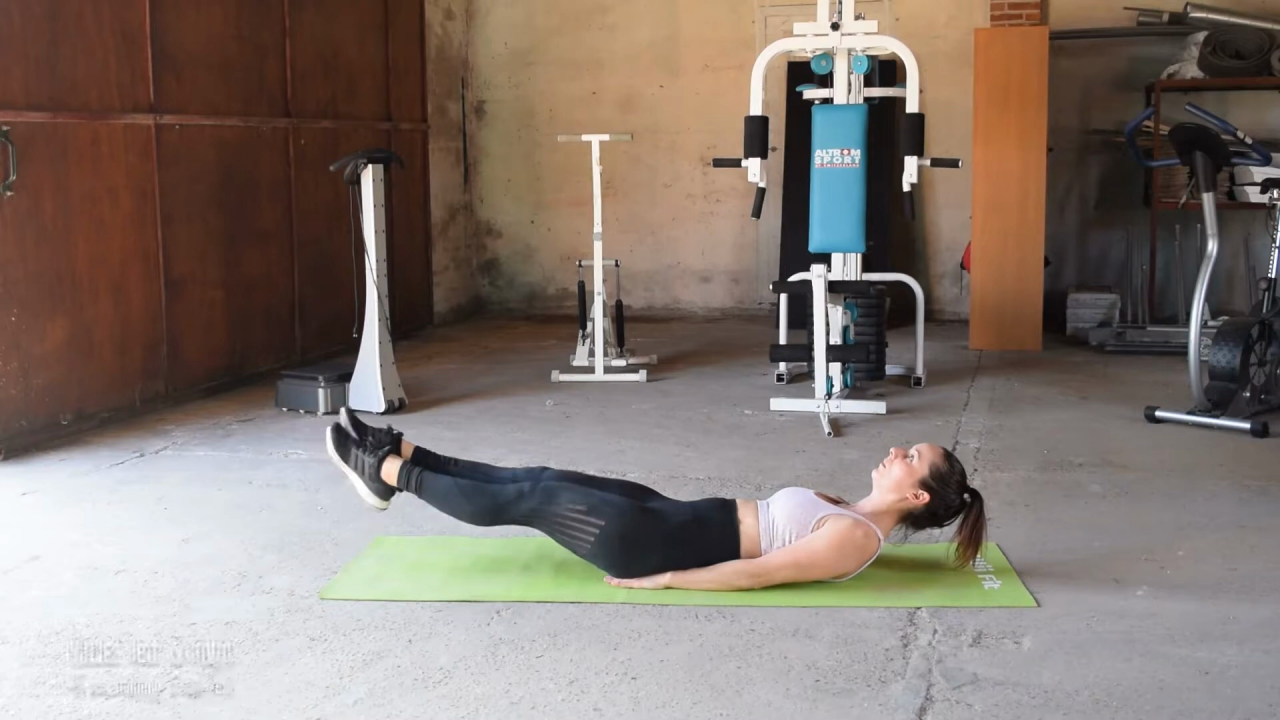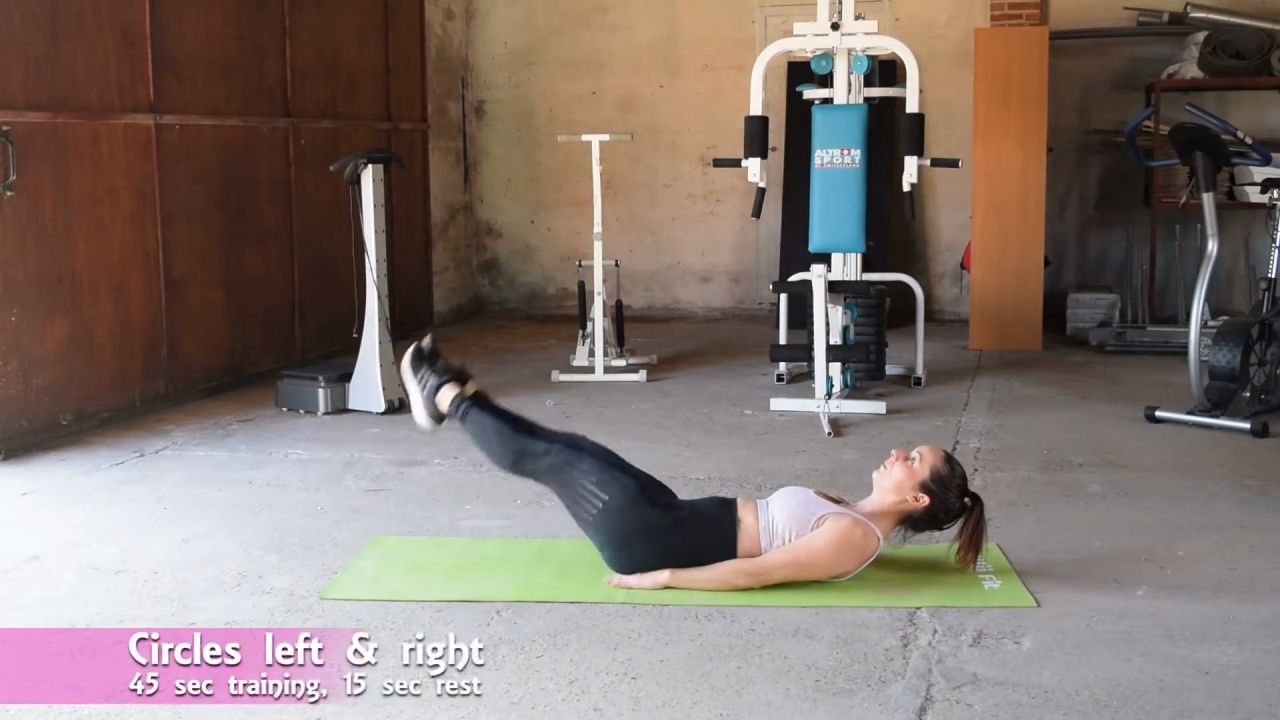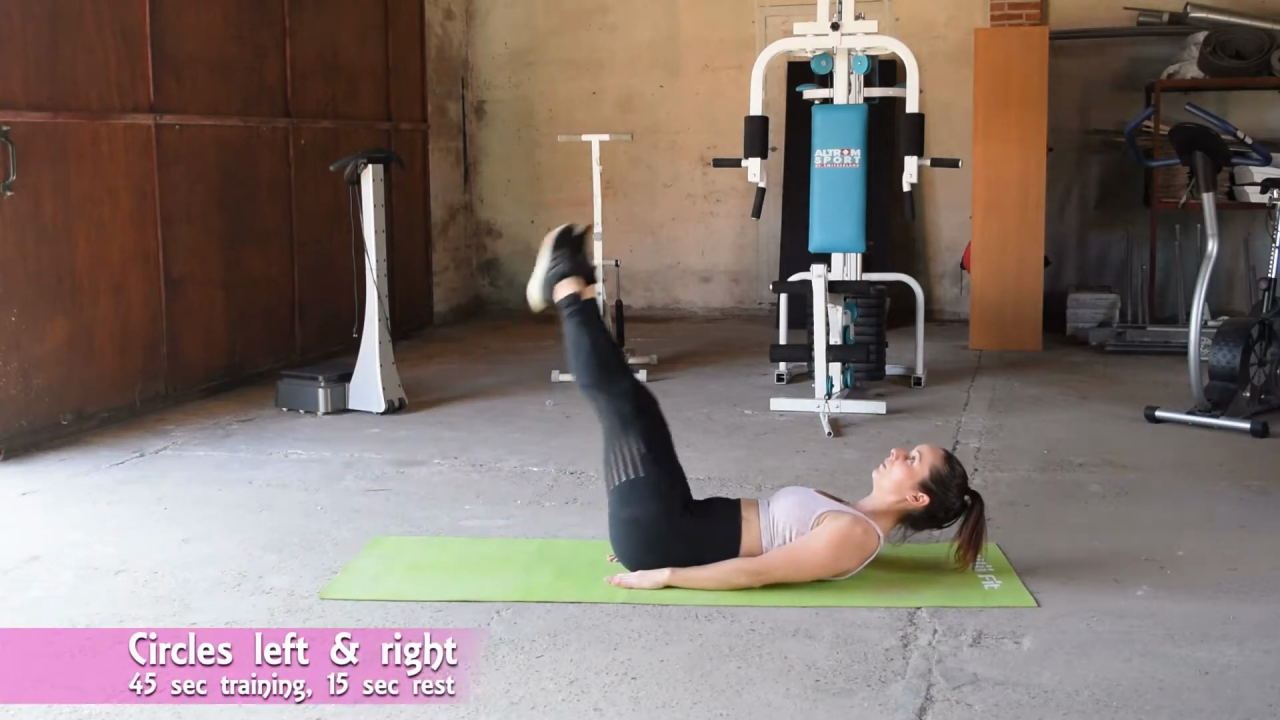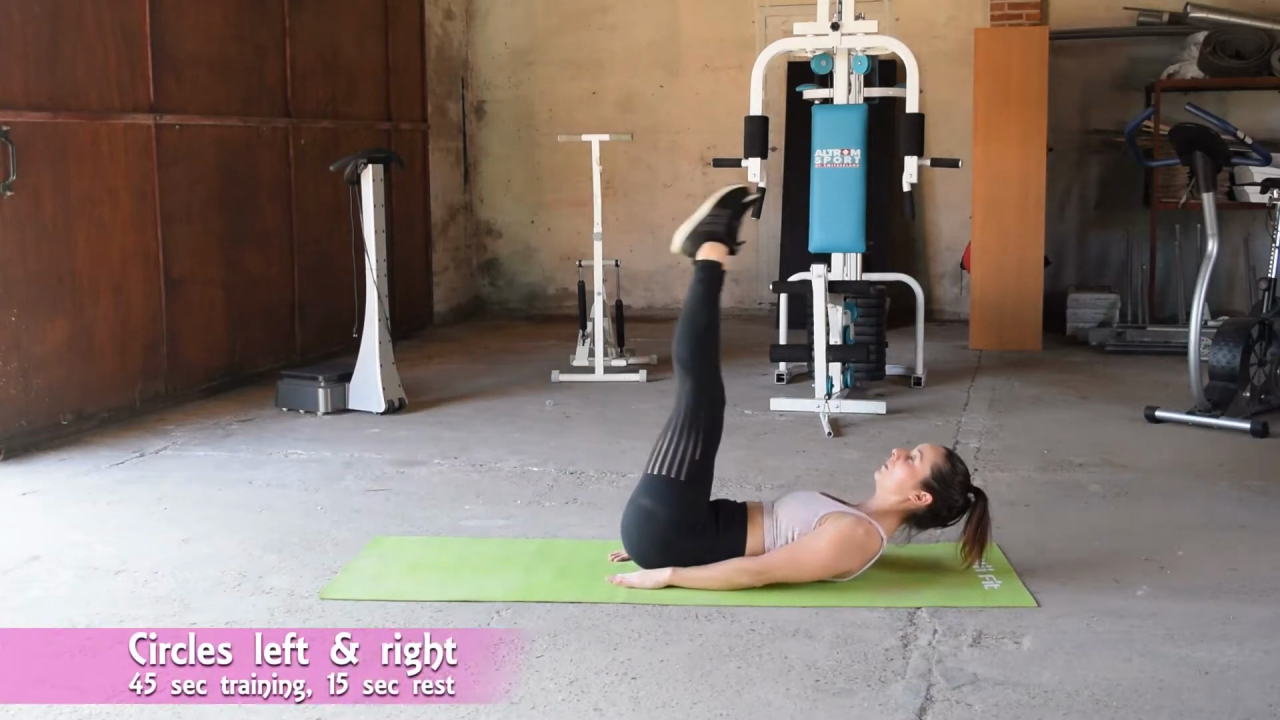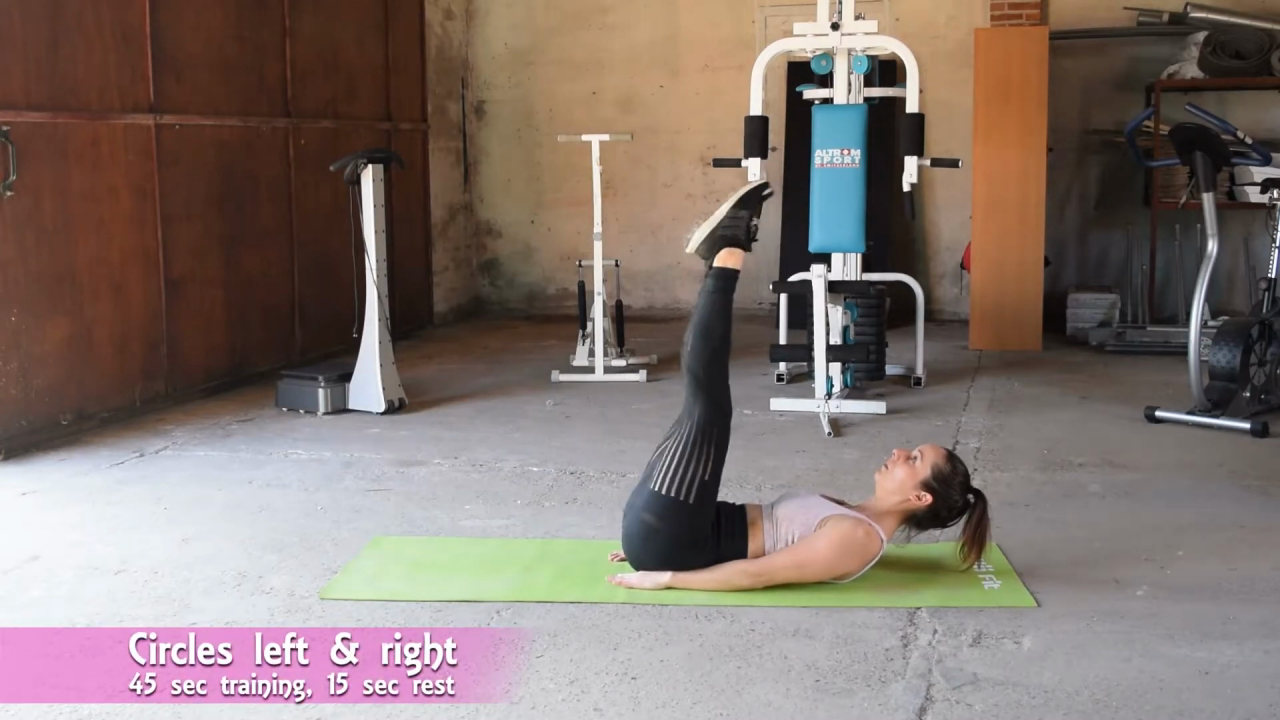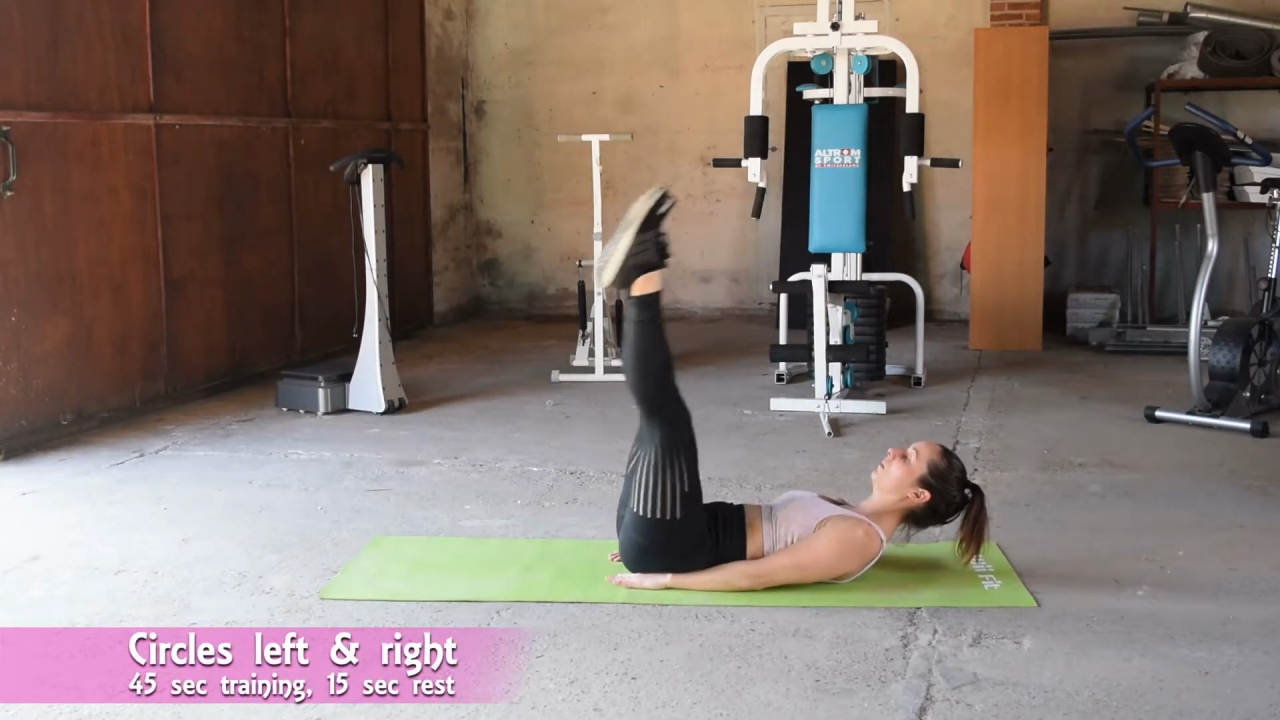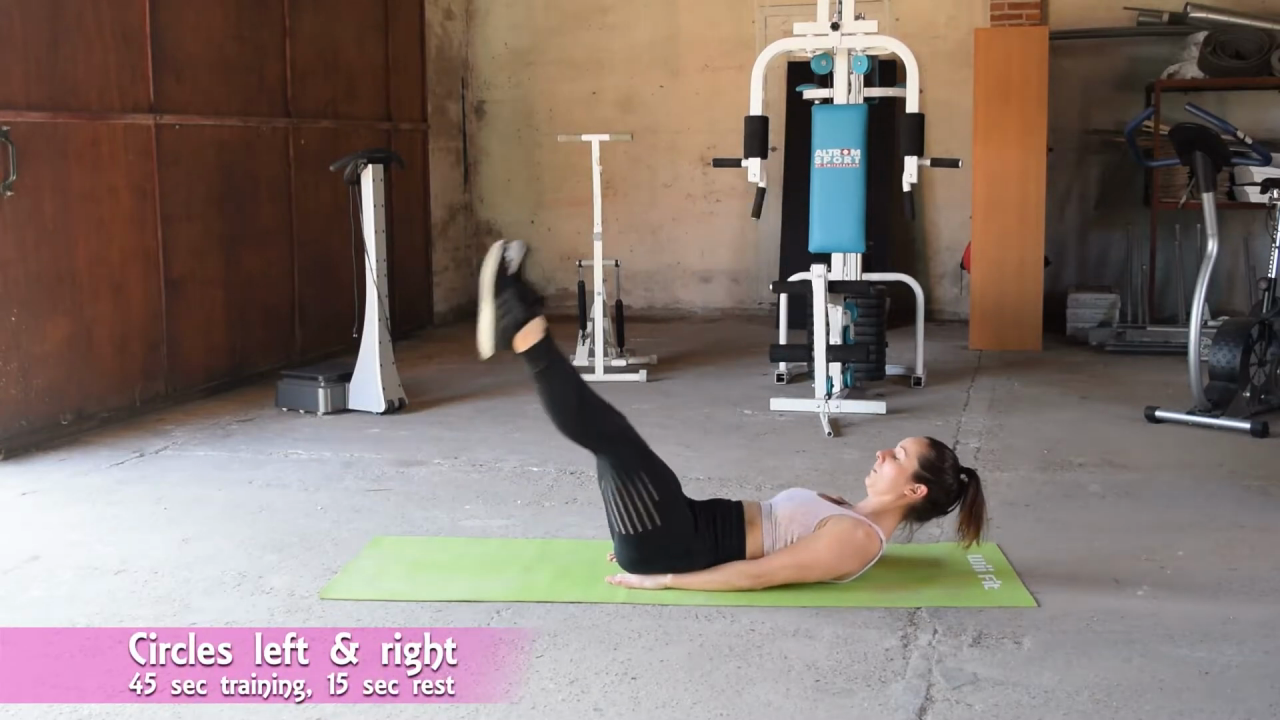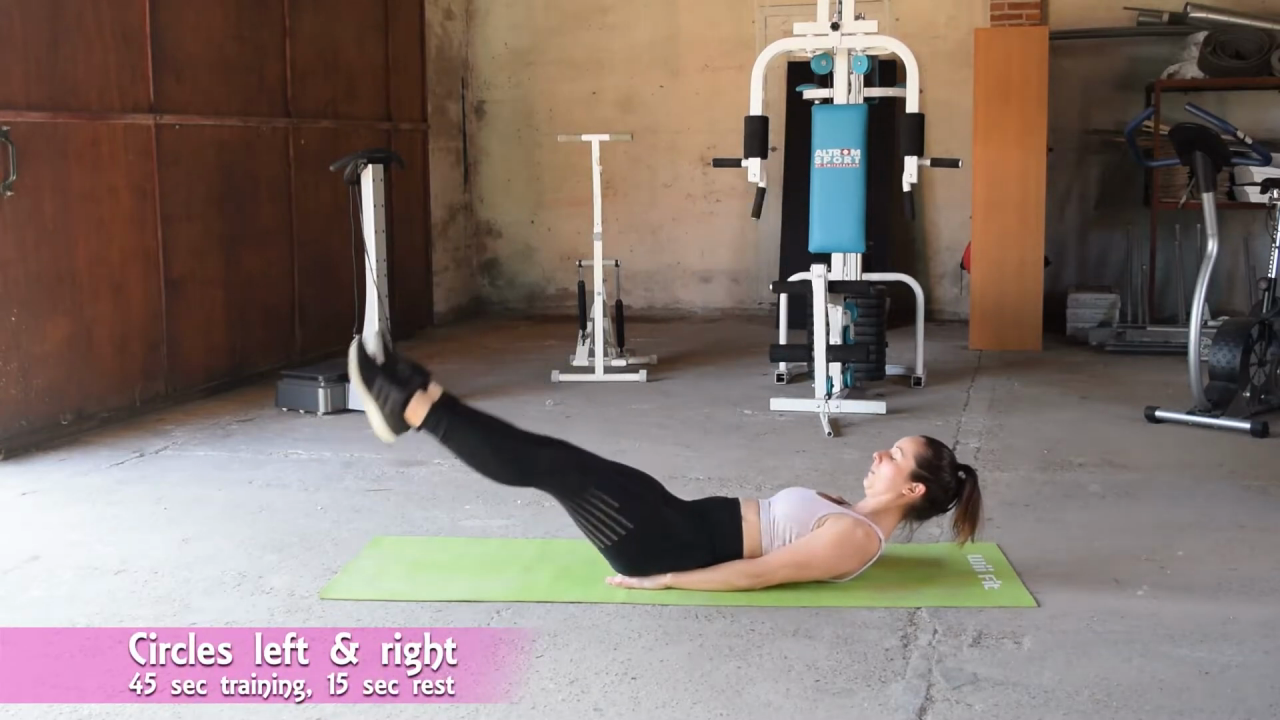
dt=0.2s
person 1, frame 1
left shoulder: (856, 537)
right shoulder: (848, 513)
left elbow: (759, 572)
left wrist: (663, 578)
left hip: (665, 543)
right hip: (679, 516)
left knee: (535, 499)
right knee: (547, 481)
left ankle: (392, 472)
right ankle: (396, 455)
person 1, frame 2
left shoulder: (854, 538)
right shoulder: (851, 512)
left elbow: (758, 572)
left wrist: (663, 576)
left hip: (662, 541)
right hip: (688, 520)
left knee: (554, 459)
right knee: (574, 450)
left ankle: (448, 397)
right ankle: (460, 392)
person 1, frame 3
left shoulder: (854, 537)
right shoulder: (855, 514)
left elbow: (758, 573)
left wrist: (663, 575)
left hip: (665, 539)
right hip: (688, 528)
left knee: (620, 402)
right knee: (633, 403)
left ankle: (567, 286)
person 1, frame 4
left shoulder: (857, 536)
right shoulder: (853, 515)
left elbow: (760, 572)
left wrist: (664, 575)
left hip: (666, 541)
left knee: (699, 388)
left ankle: (712, 248)
right ankle: (710, 250)
person 1, frame 5
left shoulder: (857, 537)
right shoulder: (855, 514)
left elbow: (760, 575)
left wrist: (664, 577)
left hip: (666, 546)
left knee: (707, 397)
left ankle: (729, 253)
right ankle: (726, 253)
person 1, frame 6
left shoulder: (857, 539)
right shoulder: (851, 514)
left elbow: (759, 575)
left wrist: (662, 578)
left knee: (664, 418)
left ankle: (643, 273)
right ankle: (642, 273)
person 1, frame 7
left shoulder: (859, 539)
right shoulder: (849, 513)
left elbow: (759, 573)
left wrist: (664, 578)
left hip: (672, 549)
right hip: (694, 526)
left knee: (608, 437)
left ankle: (522, 327)
right ankle: (524, 325)
person 1, frame 8
left shoulder: (856, 537)
right shoulder: (851, 513)
left elbow: (759, 573)
left wrist: (664, 577)
left hip: (670, 543)
right hip: (677, 525)
left knee: (551, 465)
right knee: (562, 462)
left ankle: (411, 404)
right ankle: (416, 397)
